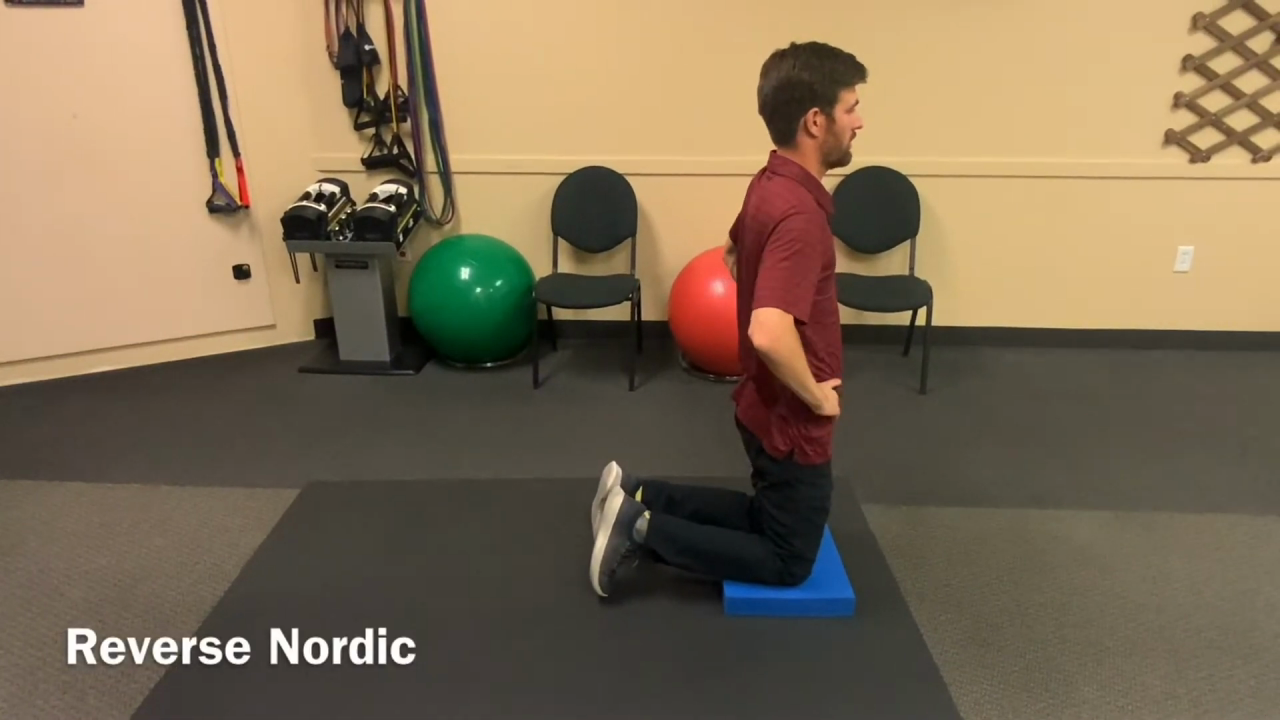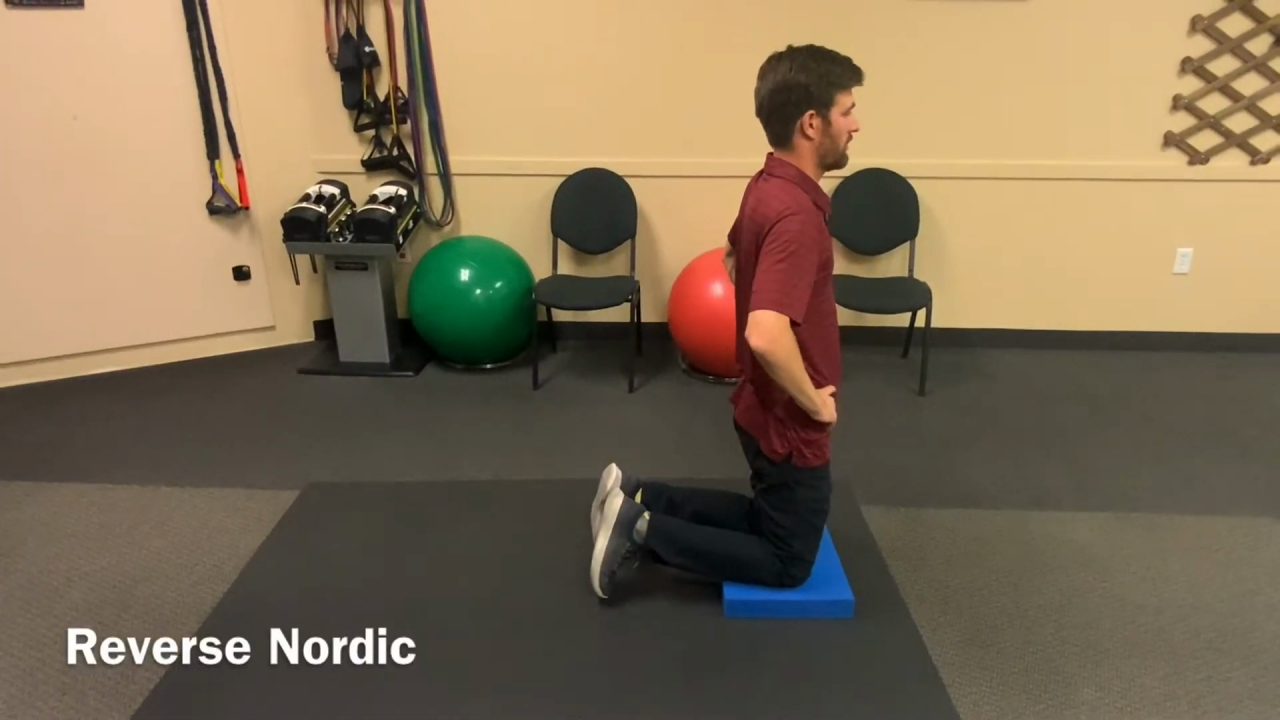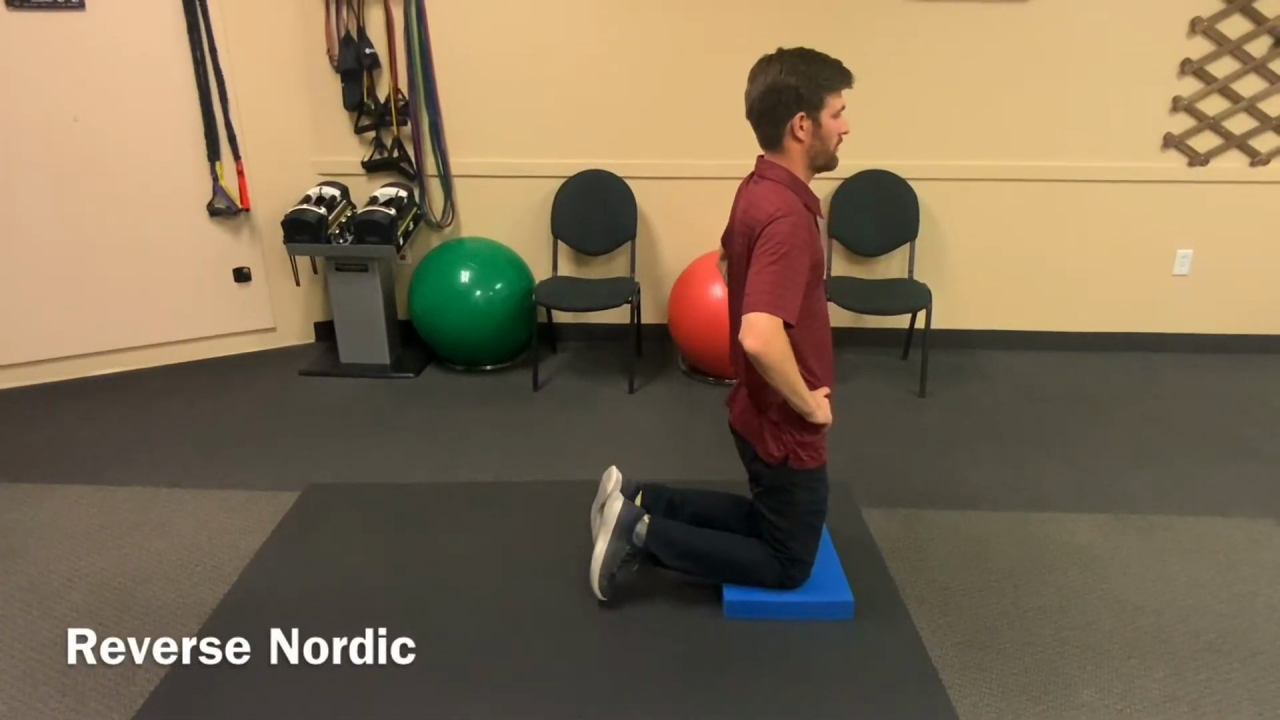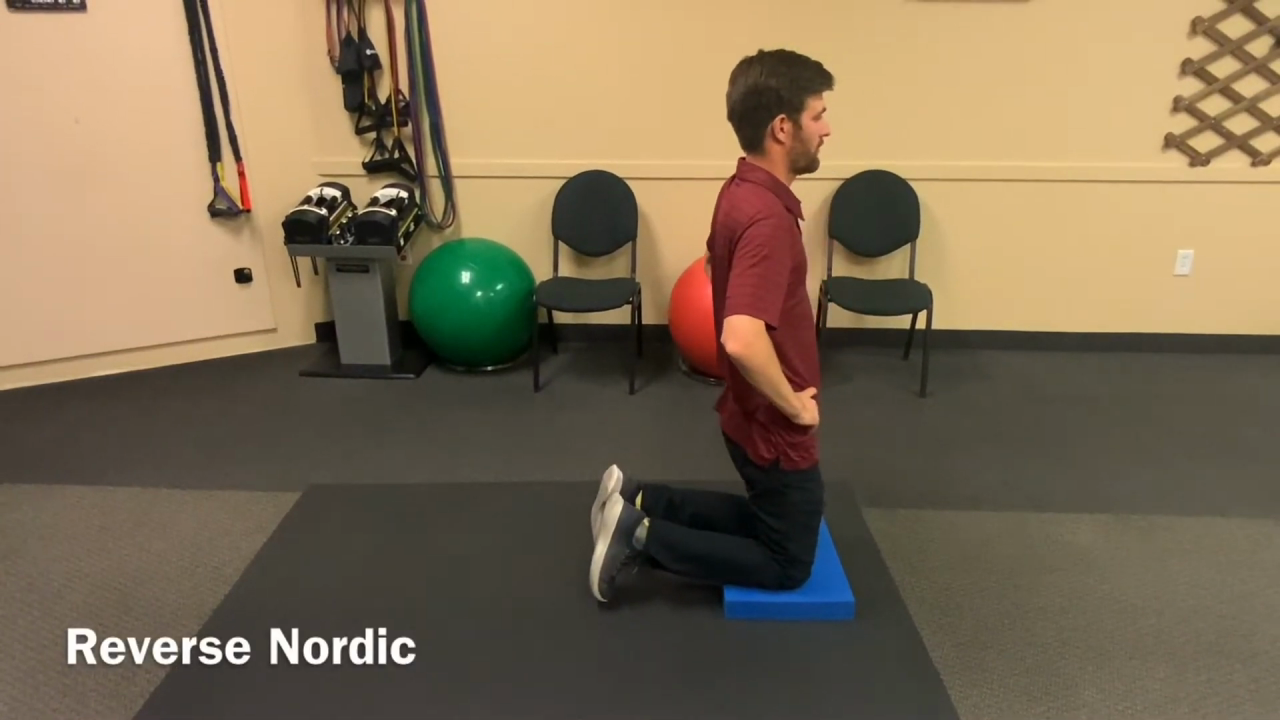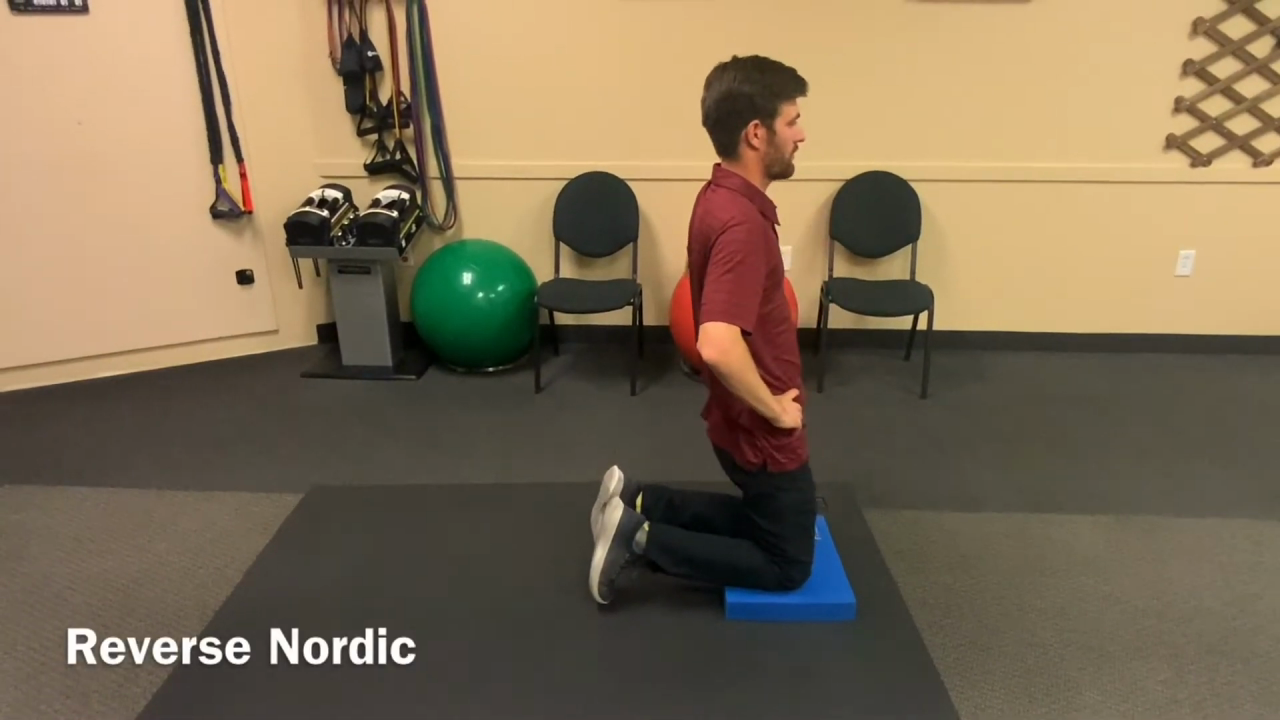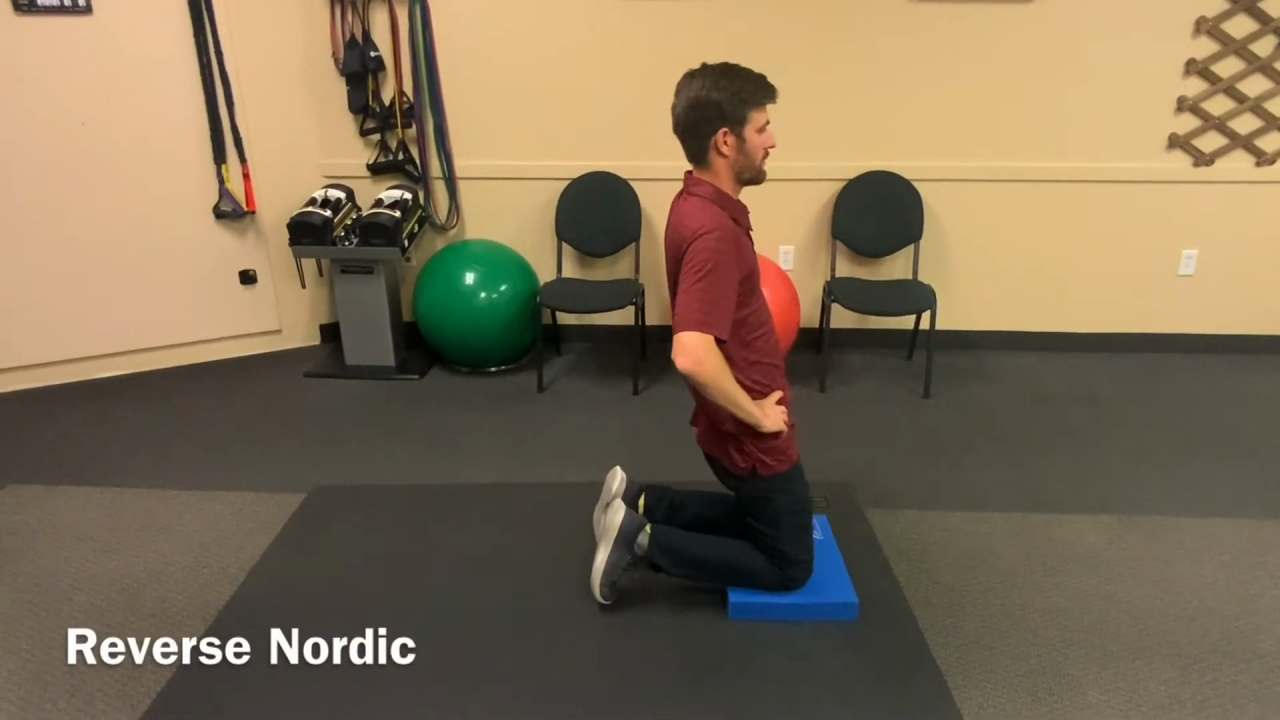
dt=0.4s
person 1, frame 1
left shoulder: (771, 185)
right shoulder: (798, 214)
left elbow: (733, 253)
right elbow: (770, 335)
right wrist: (816, 397)
left hip: (769, 406)
right hip: (790, 420)
left knee: (769, 520)
right knee: (788, 560)
left ankle: (637, 497)
right ankle: (642, 529)
person 1, frame 2
left shoulder: (769, 187)
right shoulder: (796, 215)
left elbow: (734, 257)
right elbow: (766, 335)
right wrist: (814, 401)
left hip: (767, 407)
right hip: (788, 423)
left knee: (770, 522)
right knee: (787, 561)
left ankle: (636, 498)
right ankle: (642, 529)
person 1, frame 3
left shoulder: (760, 190)
right shoulder: (786, 216)
left elbow: (728, 261)
right elbow: (760, 337)
right wrist: (808, 404)
left hip: (763, 411)
right hip: (784, 426)
left knee: (768, 523)
right knee: (787, 563)
left ankle: (637, 501)
right ankle: (641, 532)
person 1, frame 4
left shoulder: (743, 192)
right shoulder: (767, 218)
left elbow: (715, 264)
right elbow: (742, 339)
right wrist: (794, 404)
left hip: (755, 414)
right hip: (774, 428)
left knee: (768, 523)
right knee: (787, 563)
left ankle: (636, 502)
right ankle: (641, 535)
person 1, frame 5
left shoulder: (723, 197)
right shoulder: (741, 223)
right elbow: (718, 345)
right wrist: (774, 408)
left hip: (746, 420)
right hip: (762, 432)
left knee: (764, 523)
right knee: (787, 564)
left ankle: (637, 502)
right ankle: (640, 537)
person 1, frame 6
left shoulder: (702, 205)
right shoulder: (712, 230)
right elbow: (693, 355)
right wrist: (755, 413)
left hip: (744, 424)
right hip: (750, 436)
left knee: (764, 524)
right knee: (789, 565)
left ankle: (639, 504)
right ankle: (641, 540)
